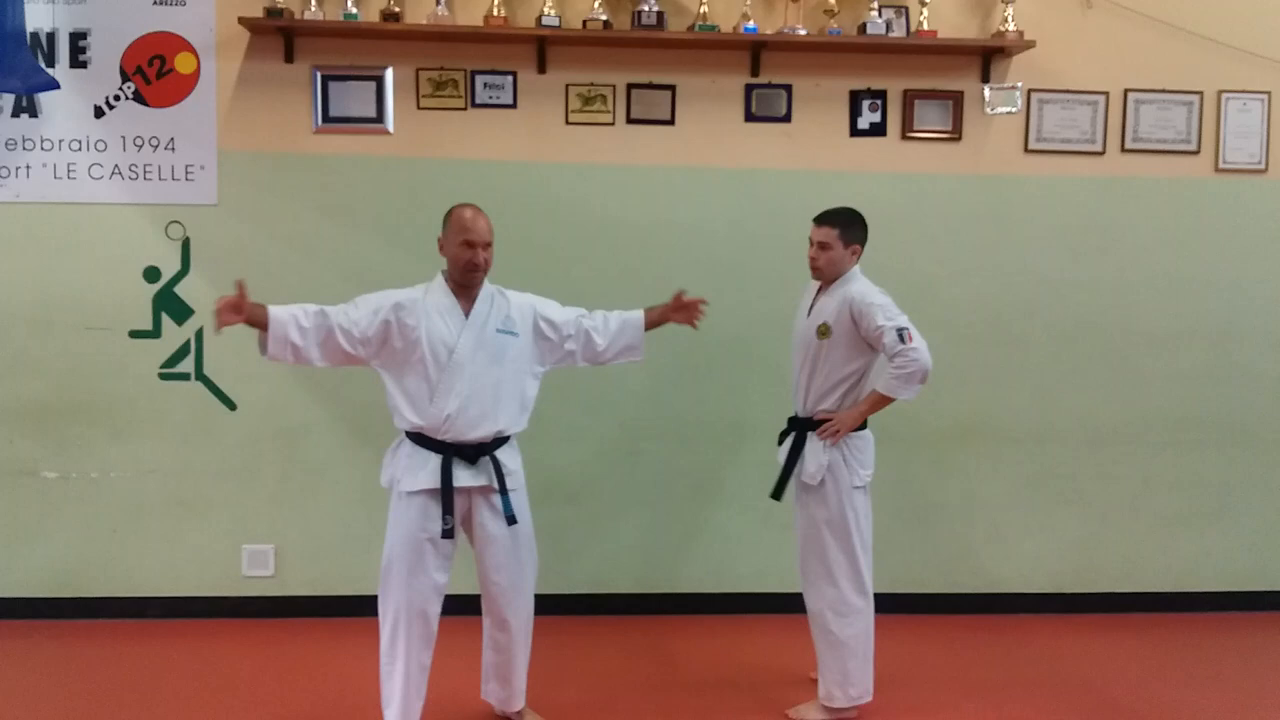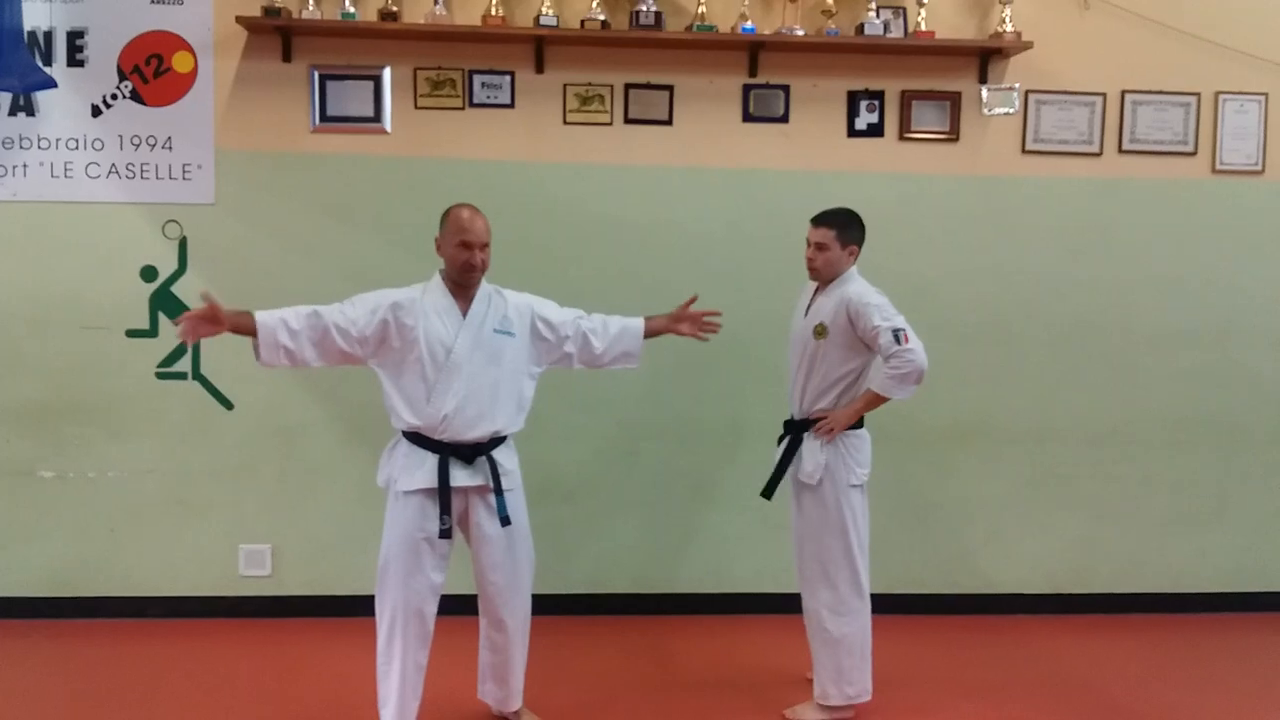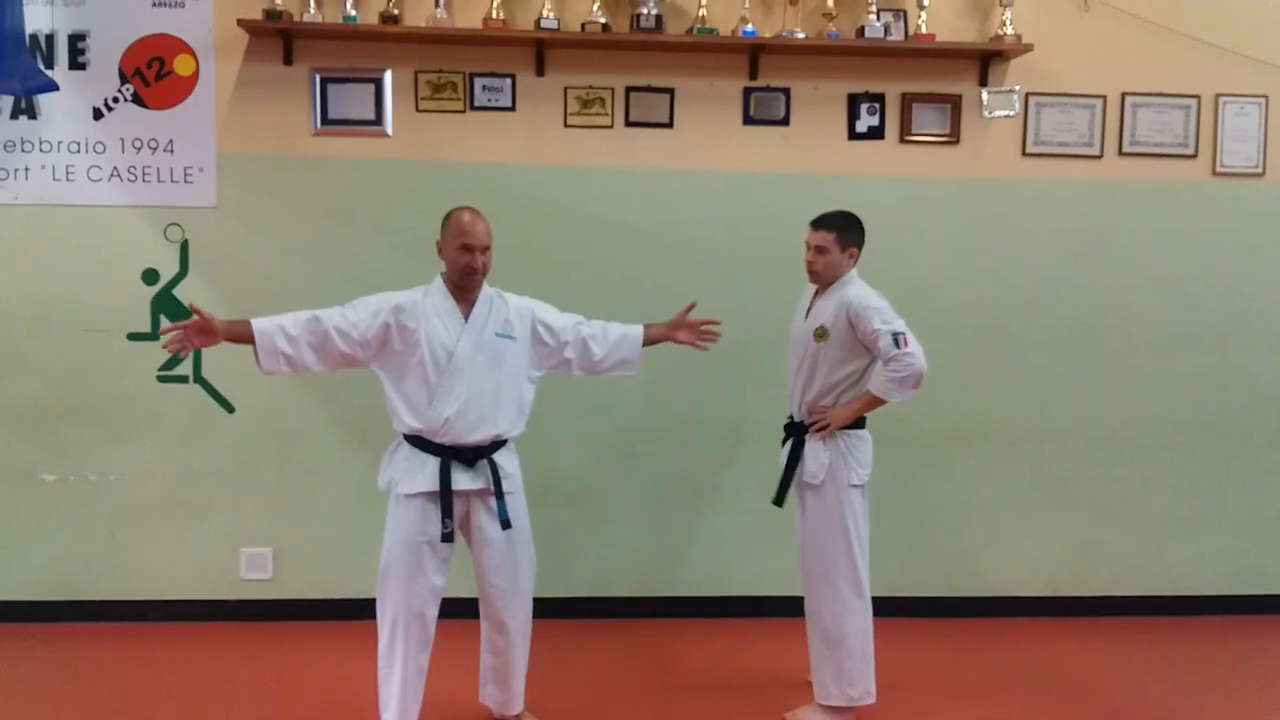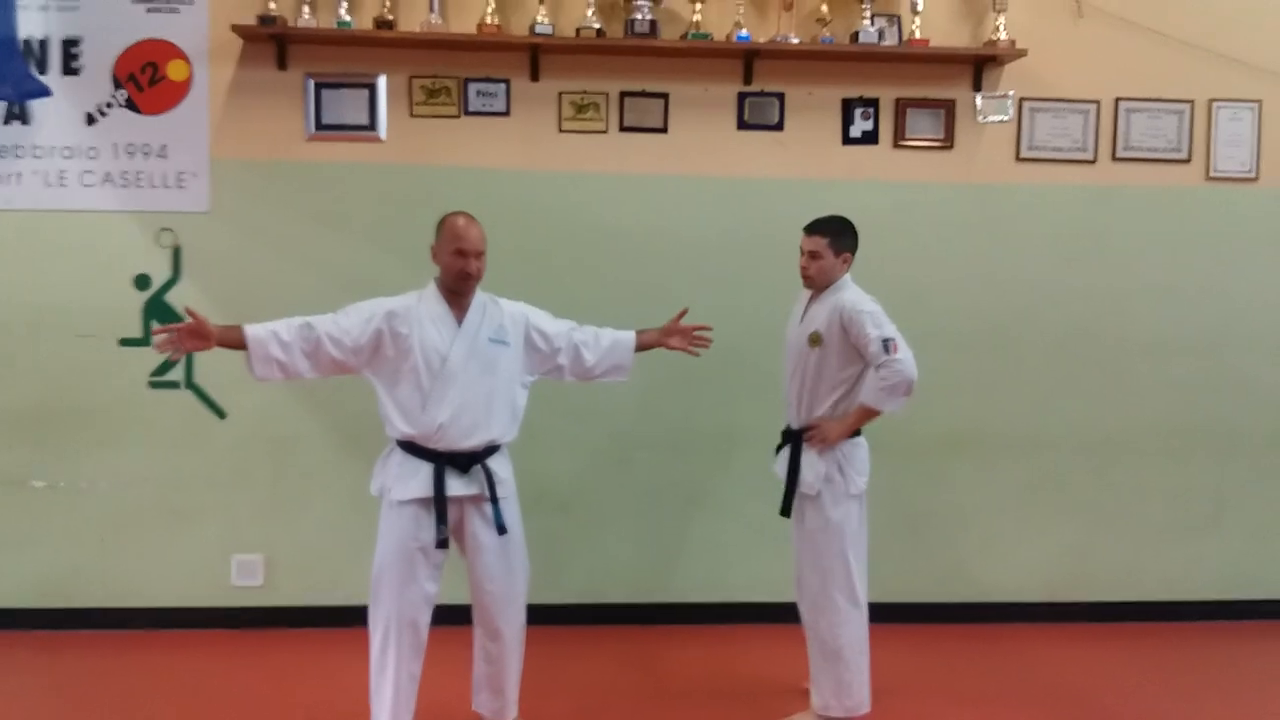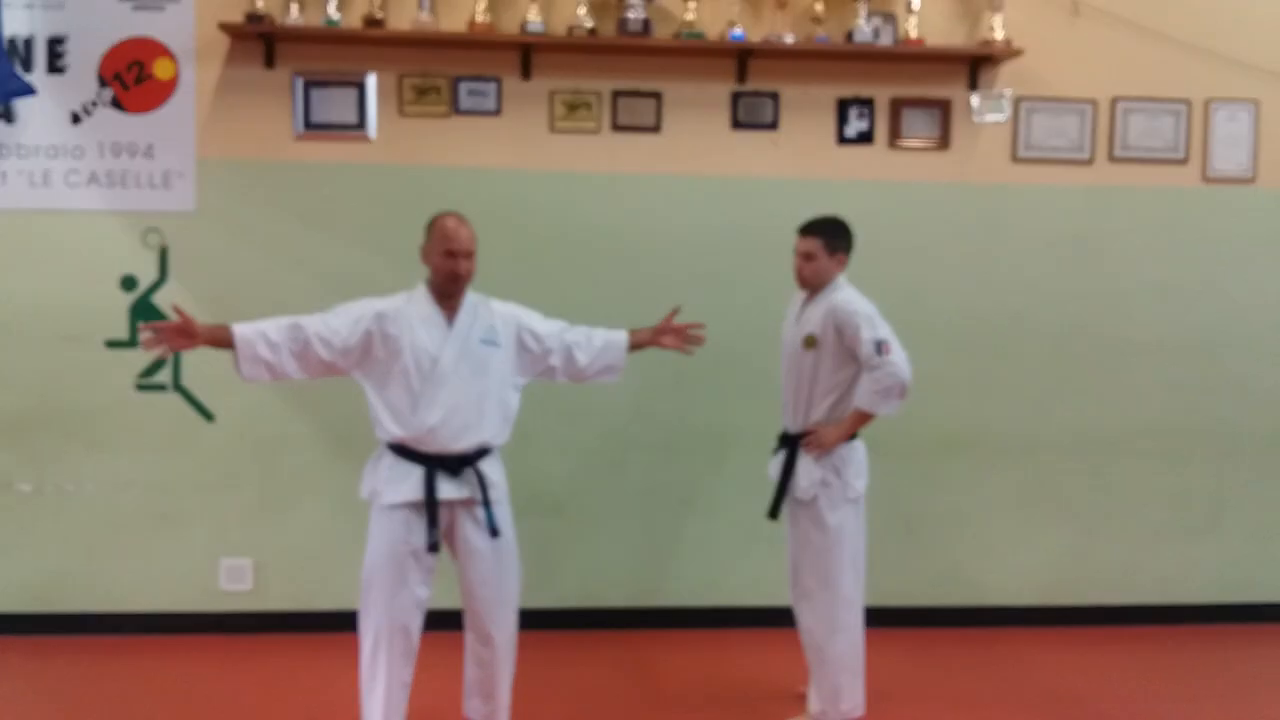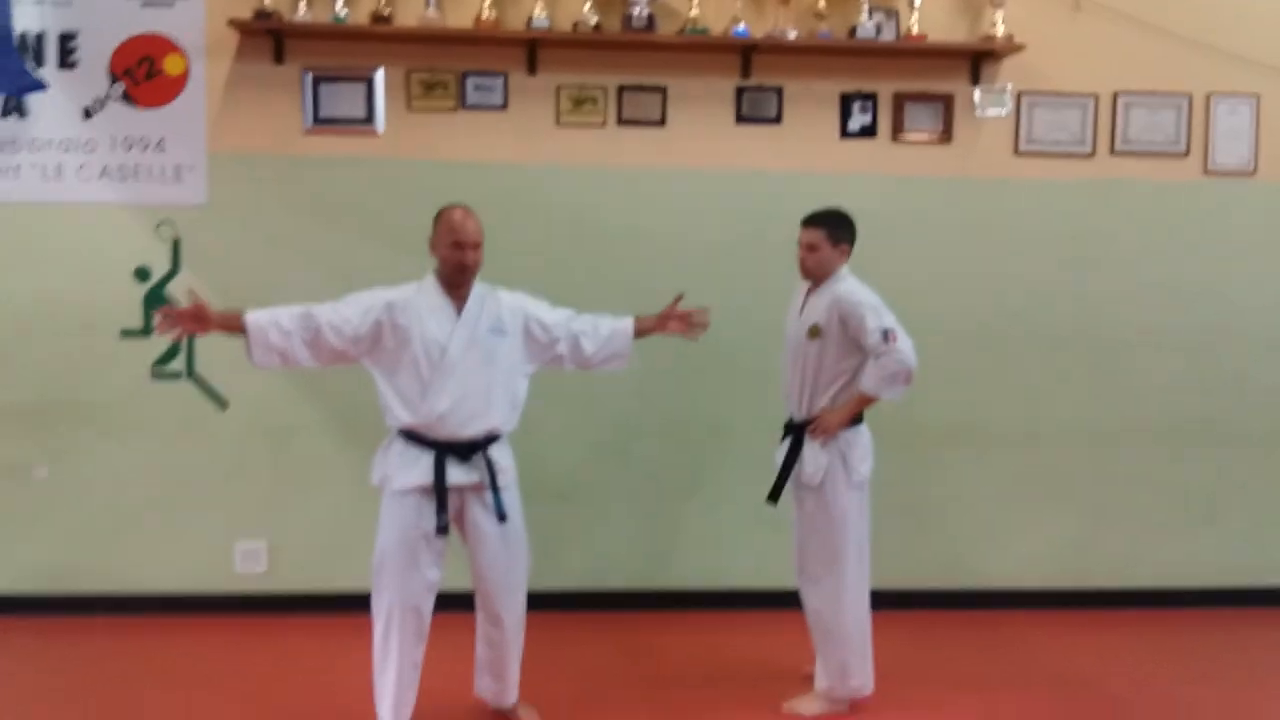
dt=0.1s
person 1, frame 1
left shoulder: (524, 312)
right shoulder: (398, 311)
left elbow: (594, 331)
right elbow: (323, 326)
left wrist: (663, 315)
right wrist: (249, 314)
left hip: (496, 471)
right hip: (425, 472)
left knee: (511, 593)
right knee: (409, 596)
person 1, frame 2
left shoulder: (523, 312)
right shoulder: (396, 309)
left elbow: (592, 333)
right elbow: (316, 327)
left wrist: (667, 323)
right wrist: (229, 321)
left hip: (493, 471)
right hip: (422, 471)
left knee: (508, 593)
right knee: (406, 596)
person 1, frame 3
left shoulder: (522, 316)
right shoulder: (397, 313)
left elbow: (592, 339)
right elbow: (317, 332)
left wrist: (664, 332)
right wrist: (226, 331)
left hip: (494, 473)
right hip: (423, 474)
left knee: (509, 595)
right knee: (407, 599)
person 1, frame 4
left shoulder: (516, 321)
right shoulder: (391, 318)
left elbow: (584, 345)
right elbow: (310, 338)
left wrist: (657, 338)
right wrist: (218, 335)
left hip: (487, 479)
right hip: (416, 480)
left knee: (503, 602)
right knee: (400, 606)
person 1, frame 5
left shoulder: (508, 323)
right shoulder: (380, 321)
left elbow: (578, 346)
right elbow: (296, 340)
left wrist: (651, 337)
right wrist: (204, 336)
left hip: (478, 483)
right hip: (406, 485)
left knee: (495, 604)
right knee: (391, 610)
person 1, frame 6
left shoulder: (515, 312)
right shoulder: (390, 309)
left elbow: (583, 334)
right elbow: (310, 326)
left wrist: (657, 323)
right wrist: (217, 321)
left hip: (487, 467)
right hip: (418, 469)
left knee: (504, 586)
right knee: (403, 592)
person 2, frame 1
left shoulder: (862, 299)
right shoulder: (816, 292)
left elbow: (915, 360)
left wrist: (858, 412)
right wrist: (806, 429)
left hip: (838, 449)
right hip: (811, 444)
left knee: (839, 571)
right knee: (823, 565)
right ankle: (843, 668)
person 2, frame 2
left shoulder: (859, 300)
right shoulder: (813, 292)
left elbow: (910, 360)
left wrist: (853, 410)
right wrist: (803, 426)
left hip: (834, 447)
right hip: (808, 444)
left knee: (835, 570)
right knee: (820, 565)
right ankle: (840, 668)
person 2, frame 3
left shoulder: (859, 303)
right shoulder: (814, 295)
left elbow: (909, 364)
left wrist: (850, 410)
right wrist: (811, 410)
left hip: (835, 449)
right hip: (810, 445)
left knee: (836, 572)
right knee: (821, 568)
right ankle: (838, 670)
person 2, frame 4
left shoulder: (854, 308)
right shoulder: (809, 302)
left elbow: (900, 371)
left wrist: (844, 425)
left hip: (832, 457)
right hip: (806, 453)
left knee: (832, 580)
right knee: (817, 576)
right ankle: (837, 679)
person 2, frame 5
left shoulder: (849, 309)
right shoulder: (803, 304)
left elbow: (894, 374)
left wrist: (842, 430)
left hip: (830, 463)
right hip: (803, 459)
left knee: (830, 583)
right knee: (812, 579)
person 2, frame 6
left shoulder: (852, 299)
right shoulder: (806, 293)
left elbow: (899, 359)
left wrist: (845, 412)
left hip: (836, 447)
right hip: (807, 442)
left knee: (836, 566)
right knee: (817, 563)
right ankle: (839, 664)
